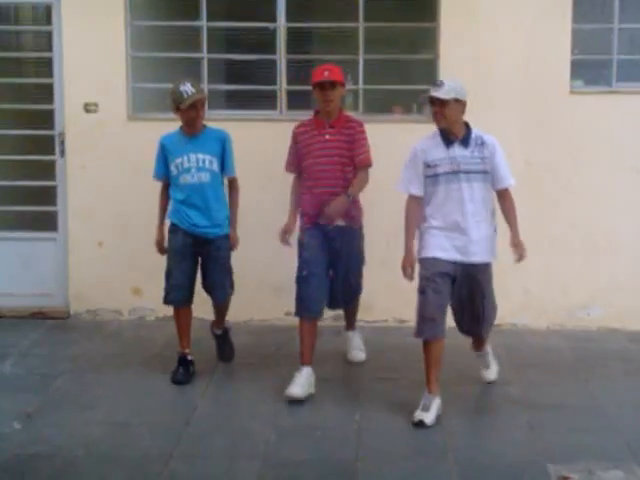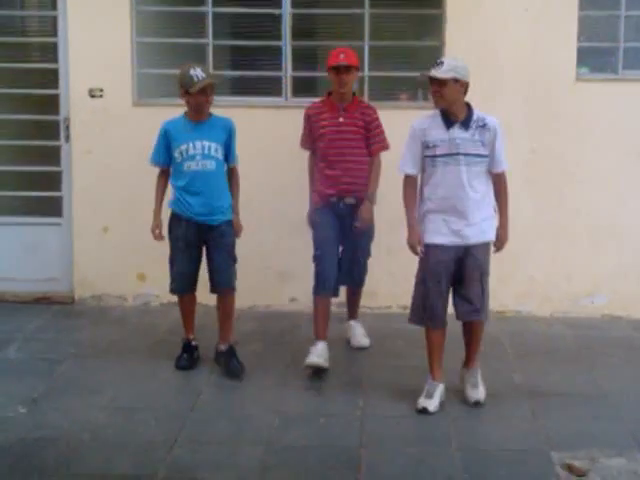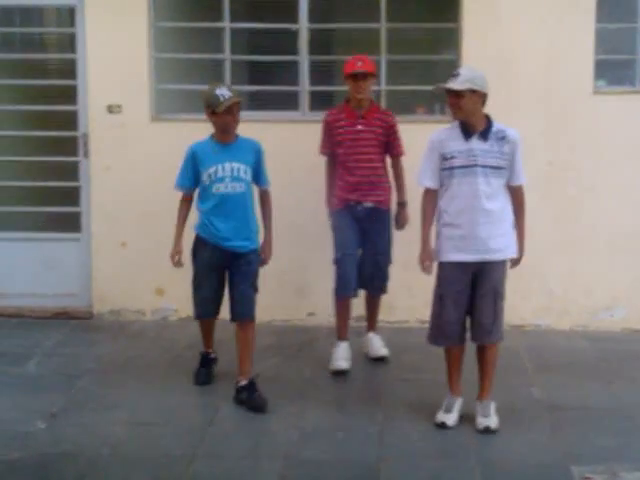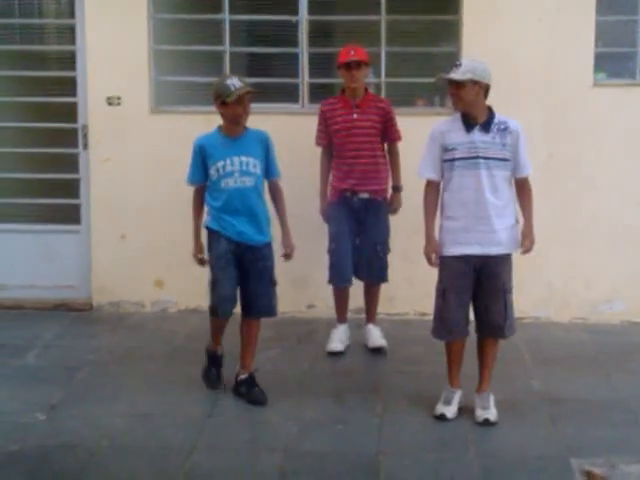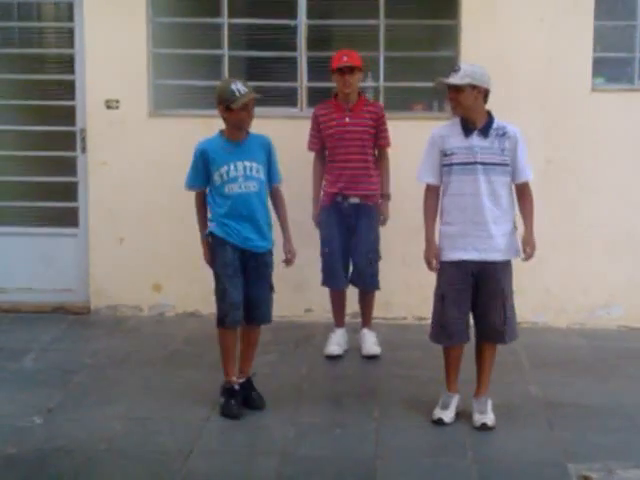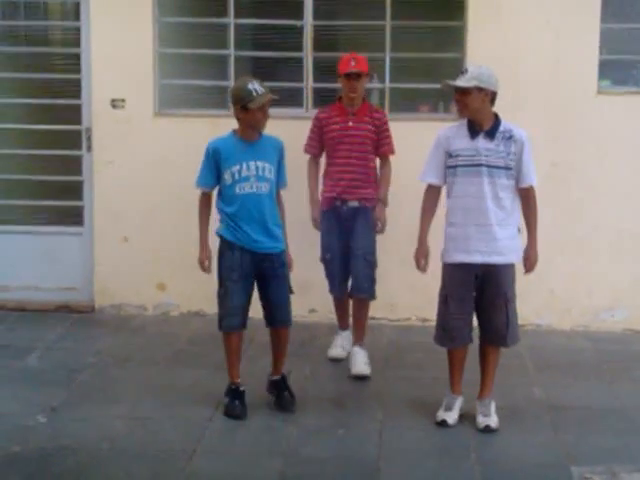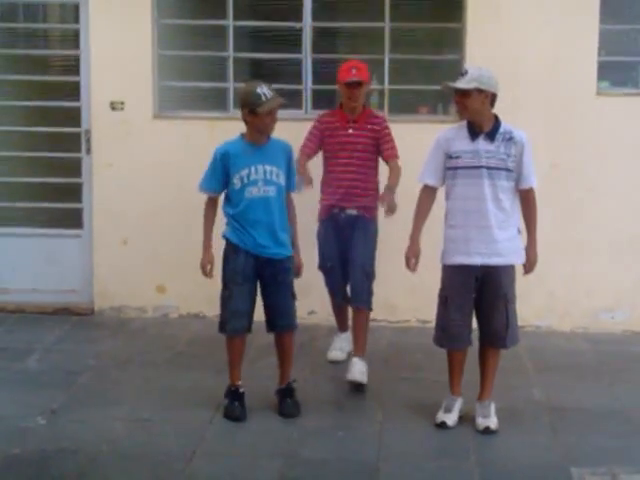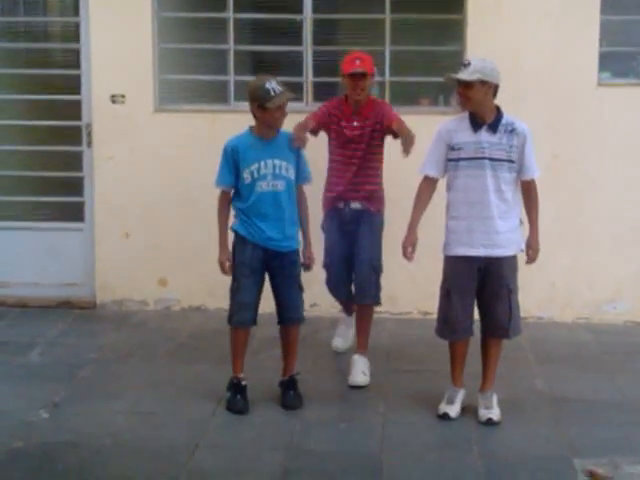
dt=0.2s
person 1, frame 1
left shoulder: (487, 145)
right shoulder: (423, 149)
left elbow: (503, 191)
right elbow: (414, 200)
left wrist: (515, 233)
right wrist: (409, 248)
left hip: (478, 247)
right hip: (438, 247)
left knee: (480, 315)
right knee: (431, 319)
left ankle: (482, 348)
right ankle: (432, 396)
person 1, frame 2
left shoulder: (489, 127)
right shoulder: (422, 128)
left elbow: (498, 177)
right elbow: (410, 180)
left wrist: (503, 222)
right wrist: (413, 227)
left hip: (477, 231)
right hip: (436, 231)
left knee: (475, 306)
right knee: (432, 307)
left ankle: (471, 369)
right ankle: (435, 381)
person 1, frame 3
left shoulder: (508, 139)
right shoulder: (440, 140)
left elbow: (516, 191)
right elbow: (430, 193)
left wrist: (520, 238)
right wrist: (425, 242)
left hip: (494, 248)
right hip: (452, 249)
left knee: (489, 327)
right knee: (450, 325)
left ankle: (485, 400)
right ankle: (454, 396)
person 1, frame 4
left shoulder: (511, 131)
right shoulder: (442, 132)
left elbow: (522, 183)
right elbow: (432, 186)
left wrist: (528, 224)
right wrist: (429, 235)
left hip: (498, 242)
right hip: (455, 242)
left knee: (494, 320)
right knee: (453, 318)
left ankle: (485, 392)
right ankle: (453, 388)
person 1, frame 5
left shoulder: (510, 136)
right shoulder: (441, 137)
left elbow: (523, 187)
right elbow: (432, 190)
left wrist: (529, 230)
right wrist: (429, 239)
left hip: (496, 248)
right hip: (454, 248)
left knee: (492, 324)
right knee: (451, 322)
left ankle: (482, 397)
right ankle: (451, 393)
person 1, frame 6
left shoulder: (516, 138)
right shoulder: (447, 138)
left elbow: (527, 192)
right elbow: (433, 190)
left wrist: (532, 242)
right wrist: (422, 240)
left hip: (501, 251)
right hip: (458, 250)
left knee: (495, 327)
right knee: (455, 325)
left ankle: (485, 399)
right ankle: (454, 395)
person 1, frame 7
left shoulder: (516, 140)
right shoulder: (447, 140)
left elbow: (527, 194)
right elbow: (429, 190)
left wrist: (532, 243)
right wrist: (414, 239)
left hip: (501, 252)
right hip: (458, 252)
left knee: (495, 329)
right knee: (454, 326)
left ankle: (485, 401)
right ankle: (454, 397)
person 1, frame 8
left shoulder: (518, 131)
right shoulder: (449, 131)
left elbow: (528, 185)
right elbow: (429, 181)
left wrist: (534, 232)
right wrist: (412, 228)
left hip: (502, 244)
right hip: (461, 243)
left knee: (497, 320)
right knee: (456, 317)
left ankle: (487, 392)
right ankle: (456, 388)
person 2, frame 1
left shoulder: (220, 138)
right shoulder: (166, 143)
left elbow: (232, 182)
right elbow: (165, 188)
left wrist: (234, 225)
right wrist: (160, 229)
left hip: (216, 230)
right hip: (181, 231)
left knee: (222, 292)
right knee: (179, 295)
left ankle: (219, 327)
right ankle: (185, 357)
person 2, frame 2
left shoulder: (225, 126)
right shoulder: (170, 129)
right elbow: (163, 173)
left wrist: (236, 213)
right wrist: (157, 214)
left hip: (220, 219)
right hip: (183, 219)
left knee: (225, 284)
right knee: (184, 284)
left ankle: (225, 348)
right ankle: (190, 342)
person 2, frame 3
left shoulder: (253, 148)
right shoulder: (197, 152)
left elbow: (264, 193)
right elbow: (187, 197)
left wrist: (268, 238)
right wrist: (177, 240)
left hip: (245, 244)
right hip: (209, 242)
left knee: (245, 314)
right knee: (206, 308)
left ankle: (245, 384)
right ankle: (208, 354)
person 2, frame 4
left shoulder: (261, 140)
right shoulder: (204, 145)
left elbow: (274, 186)
right elbow: (199, 192)
left wrist: (286, 232)
right wrist: (196, 238)
left hip: (257, 237)
right hip: (221, 235)
left knee: (256, 308)
right knee: (223, 303)
left ankle: (245, 376)
right ankle: (214, 351)
person 2, frame 5
left shoulder: (264, 145)
right shoulder: (206, 149)
left elbow: (274, 192)
right elbow: (200, 197)
left wrist: (287, 238)
right wrist: (205, 243)
left hip: (260, 243)
right hip: (225, 242)
left knee: (256, 315)
right knee: (231, 312)
left ankle: (244, 379)
right ankle: (229, 384)
person 2, frame 6
left shoulder: (275, 147)
right shoulder: (218, 148)
left elbow: (277, 197)
right elbow: (206, 197)
left wrist: (285, 245)
right wrist: (203, 245)
left hip: (272, 247)
right hip: (235, 247)
left knee: (281, 317)
right knee: (233, 319)
left ankle: (278, 378)
right ankle: (235, 387)
person 2, frame 7
left shoulder: (284, 150)
right shoulder: (227, 153)
left elbow: (287, 201)
right elbow: (212, 201)
left wrist: (296, 249)
right wrist: (206, 248)
left hip: (278, 252)
right hip: (240, 251)
left knee: (285, 323)
right knee: (236, 322)
left ankle: (285, 387)
right ankle: (235, 389)
person 2, frame 8
left shoulder: (292, 144)
right shoulder: (235, 147)
left elbow: (299, 194)
right elbow: (225, 197)
left wrist: (307, 243)
right wrist: (223, 246)
left hip: (286, 245)
right hip: (249, 243)
left knee: (292, 315)
right knee: (242, 315)
left ankle: (289, 379)
right ankle: (237, 382)
person 3, frame 1
left shoulder: (354, 127)
right shoulder: (302, 131)
left elbow: (363, 174)
right elbow: (298, 177)
left wrist: (344, 200)
right wrist: (291, 217)
left hip: (347, 221)
right hip: (313, 223)
left knee: (349, 286)
right knee: (309, 291)
left ankle: (351, 331)
right ankle: (305, 370)
person 3, frame 2
left shoulder: (367, 113)
right shoulder: (314, 112)
left elbow: (375, 160)
right elbow: (312, 158)
left wrist: (369, 201)
right wrist: (312, 200)
left hip: (358, 202)
right hip: (326, 202)
left knee: (355, 268)
right knee: (325, 271)
left ankle: (353, 321)
right ankle: (320, 344)
person 3, frame 3
left shoulder: (386, 119)
right shoulder: (332, 119)
left elbow: (395, 162)
right elbow: (331, 163)
left wrist: (402, 204)
right wrist: (329, 204)
left hip: (378, 206)
right hip: (345, 206)
left knee: (376, 272)
right knee: (345, 272)
left ankle: (371, 333)
right ankle: (342, 344)
person 3, frame 4
left shoulder: (382, 107)
right shoulder: (328, 109)
left elbow: (392, 148)
right elbow: (326, 153)
left wrist: (397, 188)
right wrist: (322, 195)
left hip: (374, 196)
right hip: (341, 197)
left knee: (374, 261)
right knee: (340, 262)
left ankle: (371, 325)
right ankle: (341, 325)
person 3, frame 5
left shoulder: (375, 112)
right shoulder: (321, 114)
left elbow: (382, 156)
right elbow: (319, 159)
left wrist: (385, 197)
right wrist: (315, 201)
left hip: (365, 201)
right hip: (333, 201)
left knee: (366, 267)
right knee: (333, 266)
left ankle: (367, 329)
right ankle: (338, 330)
person 3, frame 6
left shoulder: (377, 117)
right shoulder: (323, 117)
left elbow: (385, 163)
right elbow: (314, 161)
left wrist: (382, 203)
right wrist: (314, 203)
left hip: (364, 206)
right hip: (332, 205)
left knee: (363, 272)
right knee: (336, 272)
left ankle: (359, 346)
right ankle: (343, 332)
person 3, frame 7
left shoulder: (378, 123)
right shoulder: (324, 121)
left elbow: (394, 164)
right elbow: (303, 156)
left wrist: (389, 192)
right wrist: (303, 172)
left hip: (364, 213)
right hip: (331, 212)
left knee: (361, 281)
right knee: (334, 278)
left ankle: (359, 358)
right ankle: (343, 333)
person 3, frame 8
left shoulder: (381, 109)
right shoulder: (331, 109)
left elbow: (400, 128)
right elbow: (304, 126)
left wrist: (405, 135)
right wrist: (299, 133)
left hip: (368, 207)
right hip: (335, 205)
left knee: (366, 278)
right knee: (336, 275)
left ankle: (361, 355)
right ankle: (348, 315)
